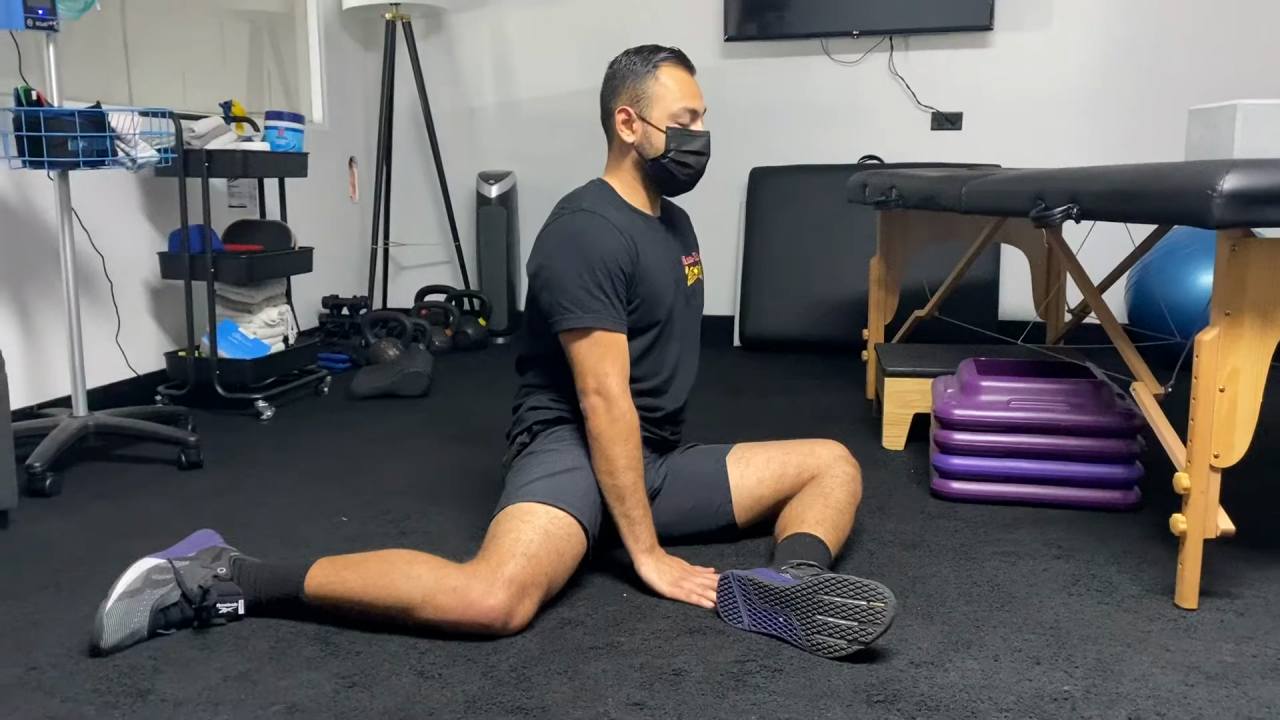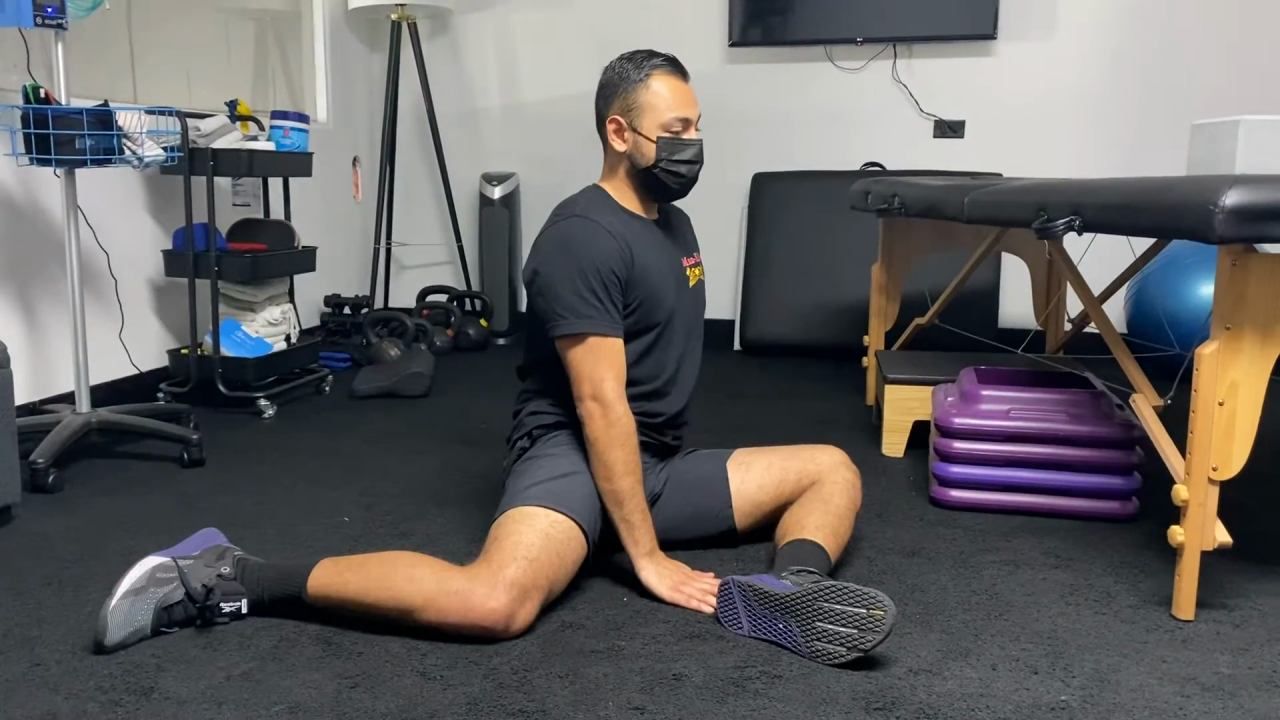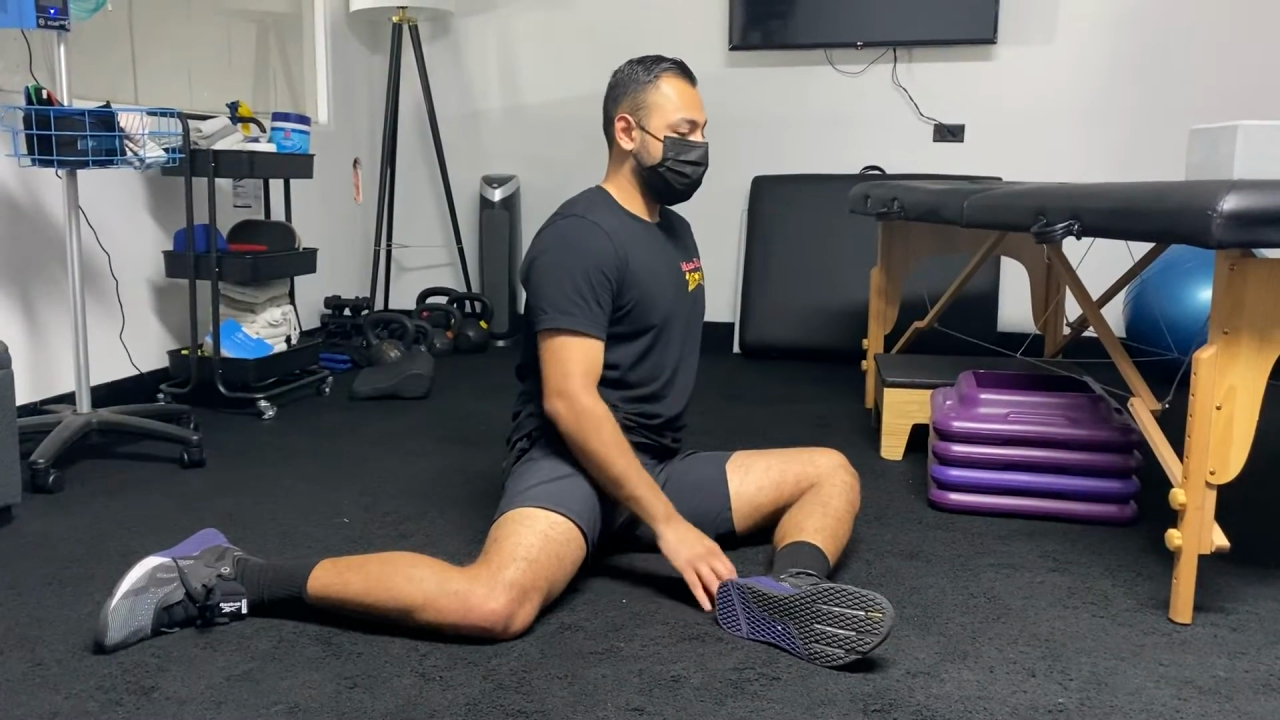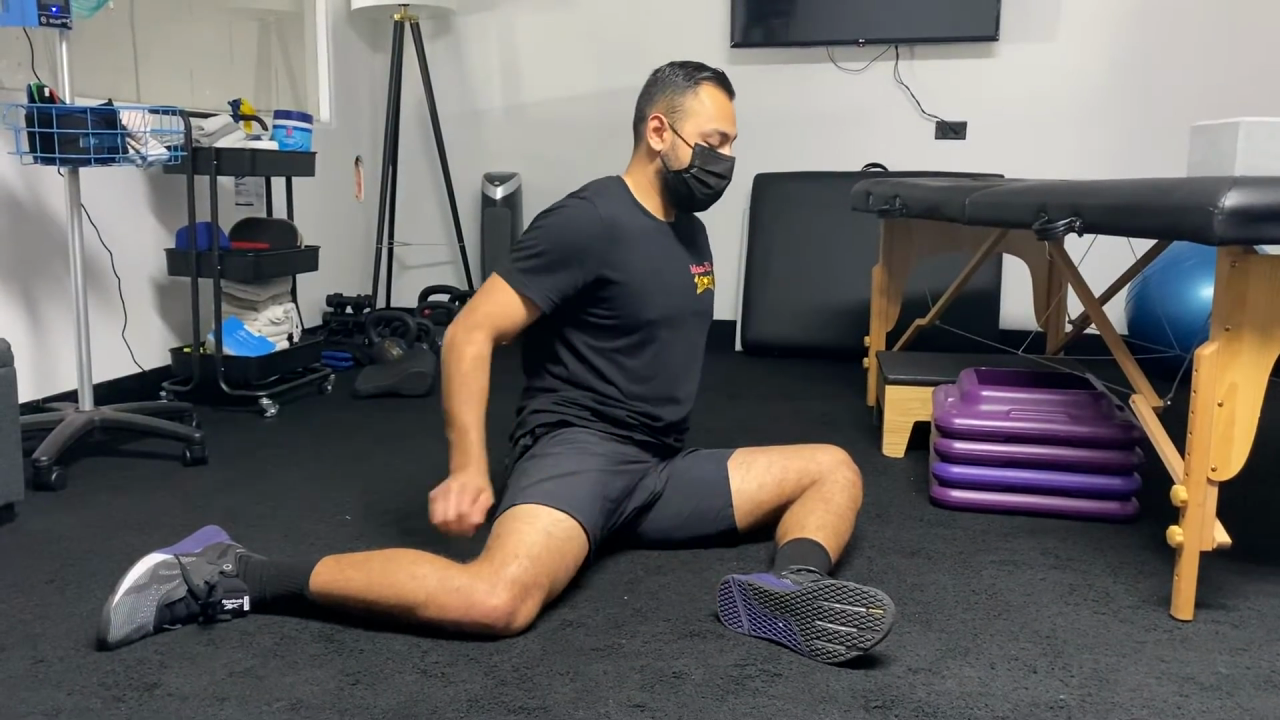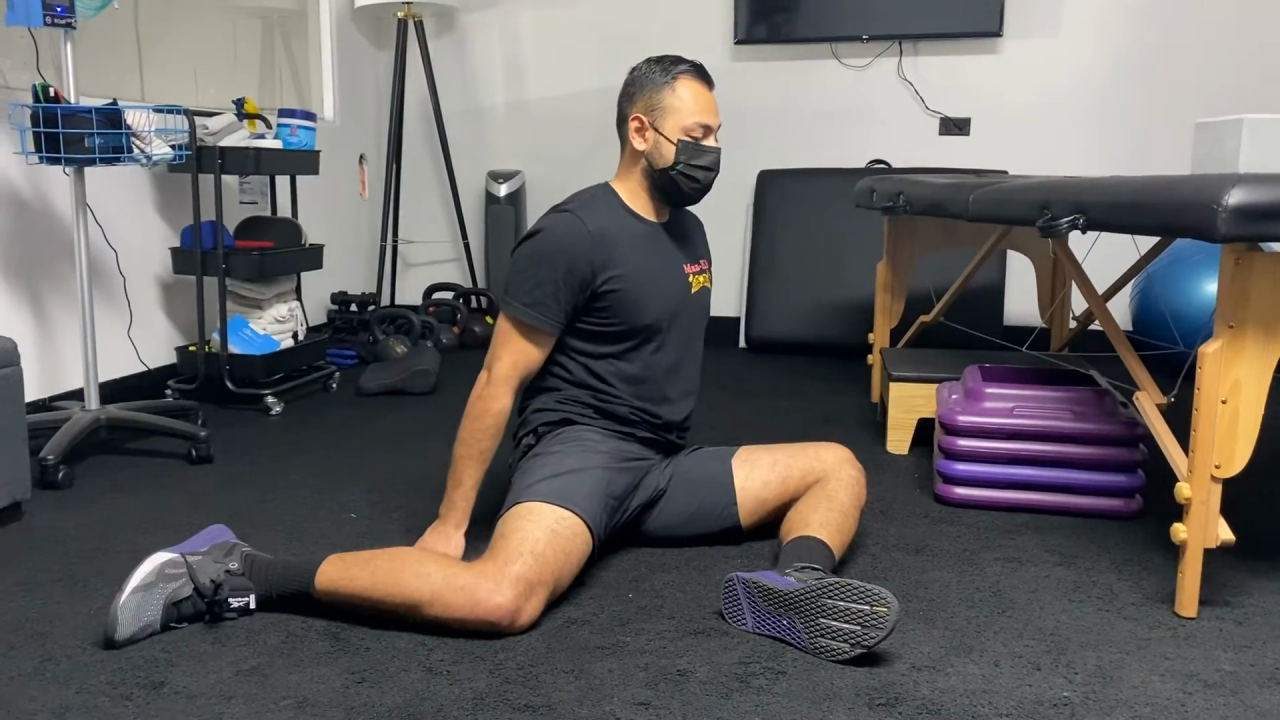
dt=1s
person 1, frame 1
left shoulder: (675, 223)
right shoulder: (588, 231)
right elbow: (603, 400)
left wrist: (668, 496)
right wrist: (647, 553)
left hip: (655, 455)
right hip: (572, 447)
left knee: (833, 464)
right knee: (494, 600)
left ankle: (787, 589)
right ankle: (223, 580)
person 1, frame 2
left shoulder: (673, 225)
right shoulder: (583, 237)
right elbow: (599, 404)
left wrist: (664, 494)
right wrist: (647, 557)
left hip: (656, 460)
right hip: (572, 453)
left knee: (833, 469)
right knee: (495, 603)
left ankle: (785, 596)
right ankle: (226, 579)
person 1, frame 3
left shoulder: (674, 231)
right shoulder: (583, 237)
right elbow: (567, 398)
left wrist: (669, 496)
right wrist: (664, 521)
left hip: (655, 462)
right hip: (575, 461)
left knee: (832, 473)
right knee: (494, 605)
left ankle: (786, 599)
right ankle: (227, 580)
person 1, frame 4
left shoulder: (689, 232)
right shoulder: (590, 222)
right elbow: (469, 335)
left wrist: (670, 445)
right wrist: (468, 468)
left hip: (660, 467)
right hip: (579, 449)
left knee: (835, 470)
right knee: (495, 601)
left ankle: (788, 594)
right ankle: (232, 578)
person 1, frame 5
left shoulder: (688, 231)
right shoulder: (576, 235)
right elbow: (499, 381)
left wrist: (674, 452)
right wrist: (449, 521)
left hip: (665, 465)
right hip: (580, 448)
left knee: (838, 468)
right knee: (501, 598)
left ankle: (793, 590)
right ankle: (236, 576)
